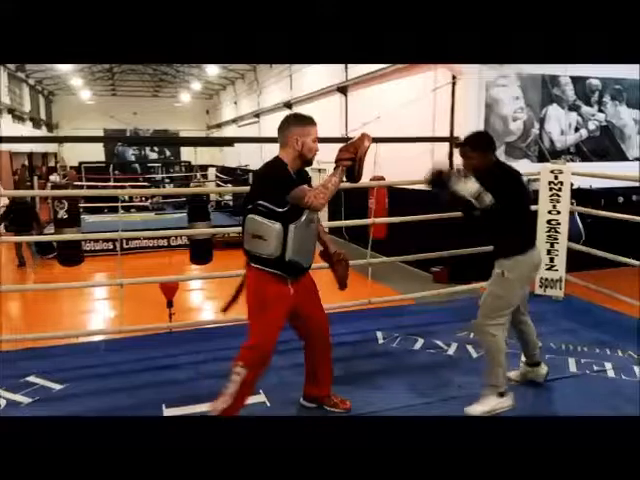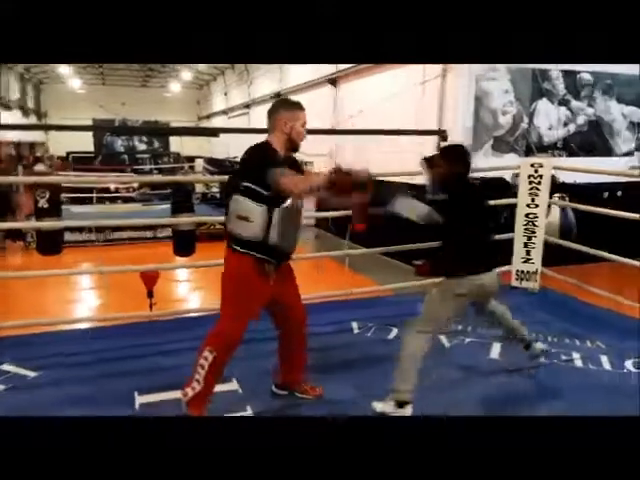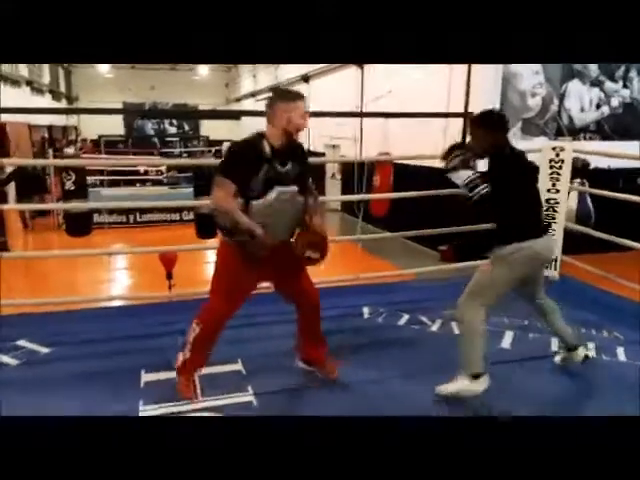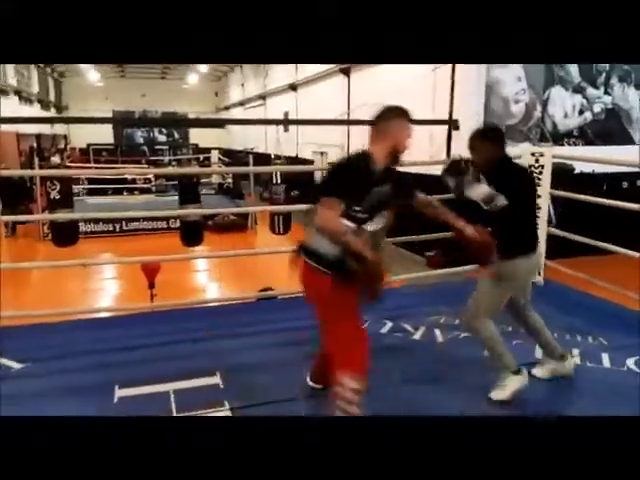
dt=0.5s
person 1, frame 1
left shoulder: (300, 175)
right shoulder: (271, 174)
right elbow: (316, 201)
left wrist: (330, 249)
right wrist: (342, 167)
left hip: (298, 275)
right hip: (268, 277)
left knee: (319, 334)
right knee: (260, 346)
left ankle: (318, 393)
right ankle: (223, 408)
person 1, frame 2
left shoulder: (288, 162)
right shoulder: (260, 155)
left elbow: (297, 192)
right elbow: (296, 187)
right wrist: (330, 177)
left hip: (276, 261)
right hip: (246, 260)
left knee: (293, 321)
right knee: (230, 330)
left ankle: (289, 380)
right ankle: (195, 397)
person 1, frame 3
left shoulder: (296, 153)
right shoulder: (245, 151)
left elbow: (307, 189)
right elbow: (220, 197)
left wrist: (315, 216)
right wrist: (253, 229)
left hip: (279, 247)
right hip: (241, 247)
left knee: (308, 298)
right knee: (217, 310)
left ankle: (314, 357)
right ankle: (186, 368)
person 1, frame 4
left shoulder: (390, 176)
right shoulder: (350, 171)
left elbow: (423, 202)
right elbow: (325, 219)
left wrist: (462, 227)
right wrist: (360, 249)
left hip: (345, 268)
right hip: (323, 269)
left knee: (340, 333)
right knee: (350, 344)
left ankle: (321, 376)
person 2, frame 1
left shoulder: (507, 177)
right shoulder: (492, 177)
left elbow: (492, 209)
right elbow: (480, 215)
left wrist: (465, 183)
right wrist: (454, 185)
left hip: (516, 258)
right hip: (519, 255)
left knee: (488, 322)
right knee: (517, 314)
left ankle: (497, 394)
right ankle: (534, 365)
person 2, frame 2
left shoulder: (456, 196)
right shoulder: (471, 193)
left elbow: (427, 213)
right wrist: (436, 183)
left hip: (461, 280)
right hip: (486, 274)
left knee: (418, 333)
right knee: (487, 305)
left ankle: (400, 401)
right ankle: (528, 343)
person 2, frame 3
left shoulder: (504, 162)
right shoulder: (515, 160)
left elbow: (486, 196)
left hip: (518, 247)
right hip: (540, 243)
left knee: (470, 305)
right knee: (536, 297)
left ankle: (473, 376)
right ankle: (572, 347)
person 2, frame 4
left shoulder: (517, 177)
right shoulder: (495, 174)
left elbow: (509, 216)
left hip: (517, 260)
right hip: (511, 256)
left knee: (474, 315)
right knee: (520, 310)
left ankle: (513, 373)
right ankle: (559, 358)
